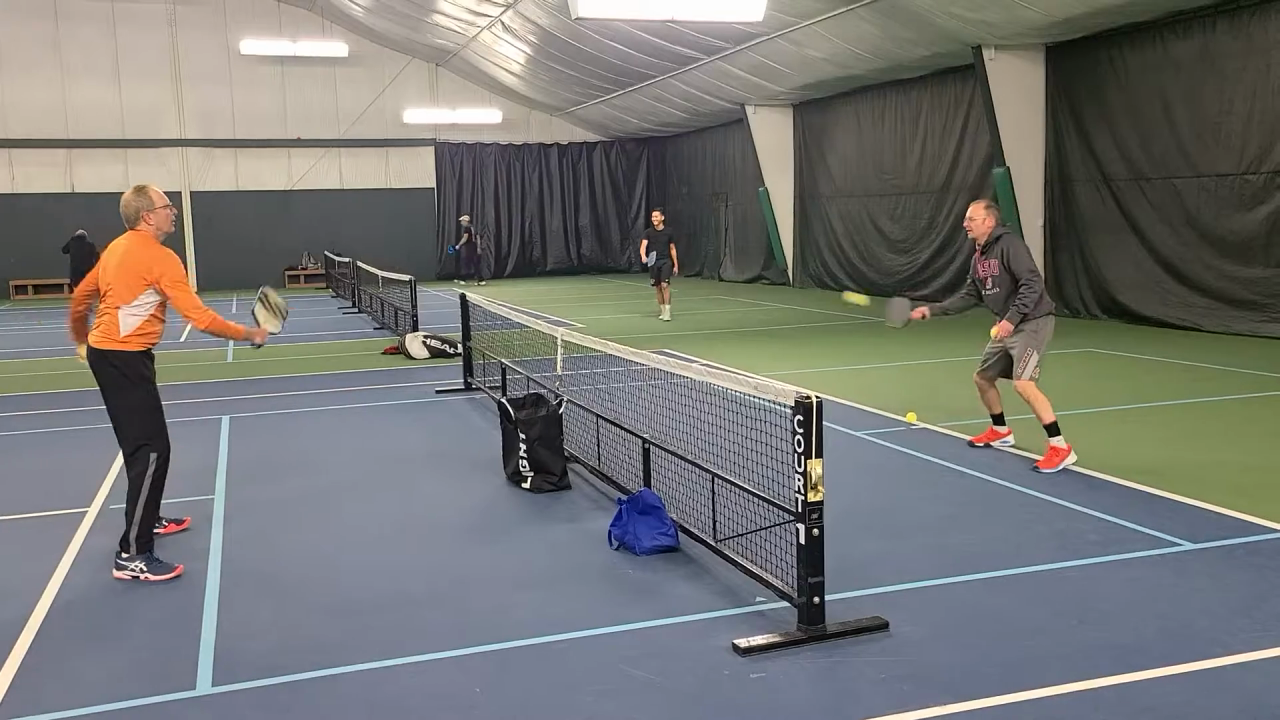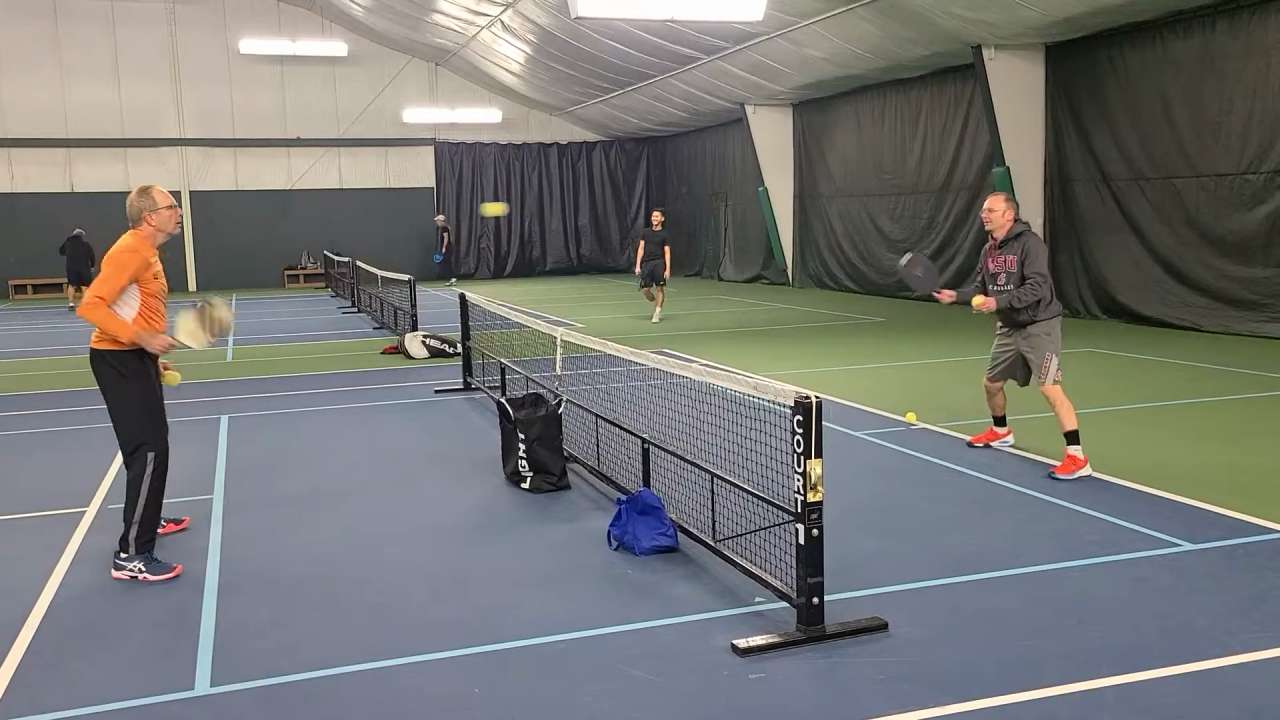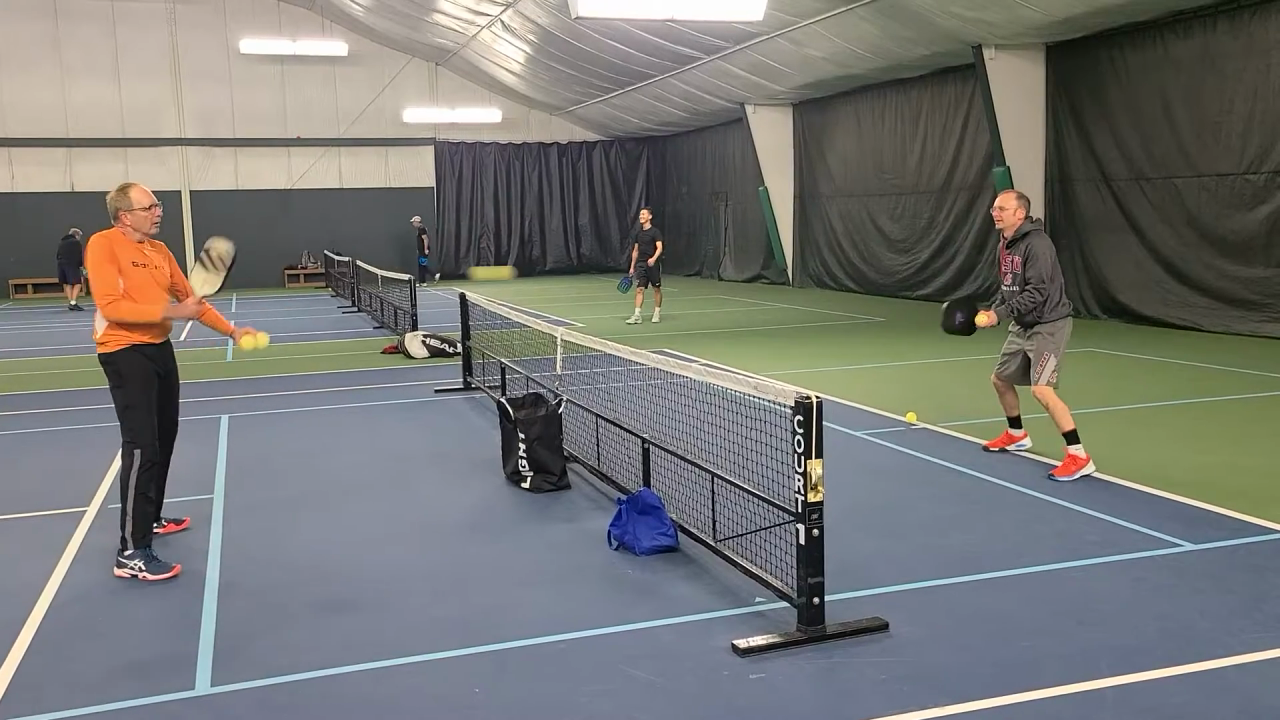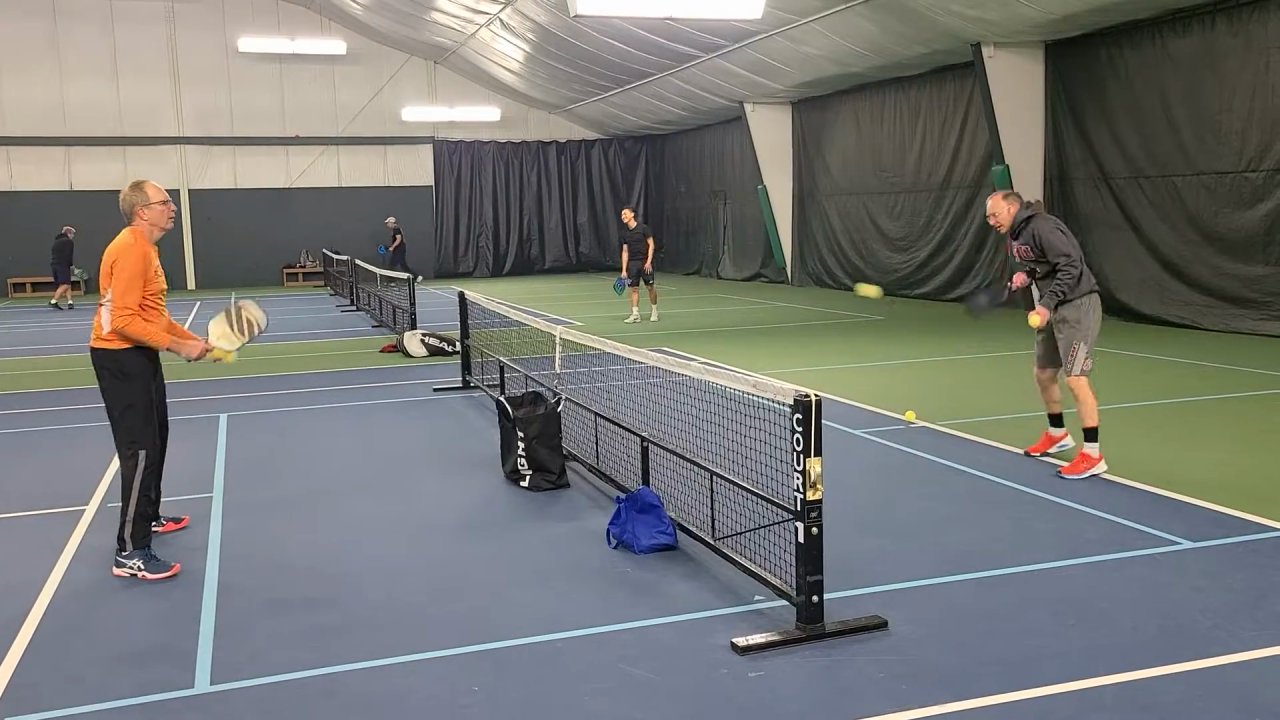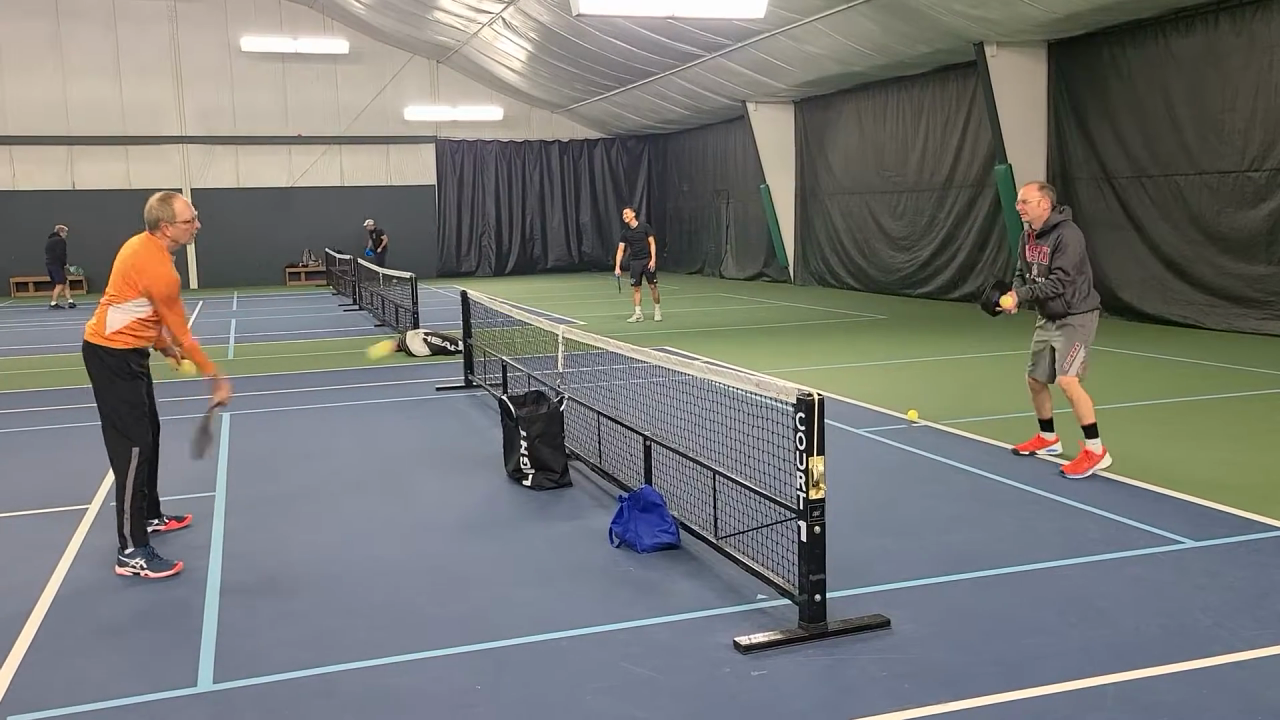
dt=0.4s
person 1, frame 1
left shoulder: (116, 248)
right shoulder: (160, 258)
left elbow: (81, 296)
right elbow: (199, 317)
left wrist: (81, 335)
right wrist: (248, 333)
left hip: (105, 352)
right hip: (125, 357)
left knee: (139, 444)
right knee: (151, 450)
left ankle: (147, 518)
right ankle: (132, 555)
person 1, frame 2
left shoulder: (143, 250)
right shoulder: (133, 252)
right elbow: (92, 306)
left wrist: (153, 357)
right wrist: (141, 339)
left hip: (134, 357)
right hip: (121, 358)
left knee: (152, 441)
right knee: (150, 449)
left ankle: (147, 519)
right ankle: (130, 555)
person 1, frame 3
left shoulder: (158, 250)
right shoulder: (103, 243)
left elbow: (189, 298)
right elbow: (112, 307)
left wrist: (231, 330)
right wrist: (172, 312)
left hip: (159, 351)
right hip: (125, 354)
left knee: (164, 438)
right knee: (142, 446)
left ankle: (150, 517)
right ankle: (132, 553)
person 1, frame 4
left shoulder: (145, 248)
right shoulder: (132, 249)
right elbow: (124, 320)
left wrist: (190, 338)
right wrist: (178, 346)
left hip: (139, 353)
right hip: (120, 355)
left knee: (156, 437)
right knee: (140, 447)
left ankle: (148, 516)
right ankle: (130, 552)
person 1, frame 5
left shoulder: (141, 244)
right shoulder: (159, 270)
right elbow: (182, 334)
left wrist: (164, 343)
right wrist: (217, 378)
left hip: (125, 350)
right hip: (112, 354)
left knee: (148, 433)
right knee: (133, 445)
left ankle: (149, 516)
right ankle: (133, 552)
person 2, frame 1
left shoulder: (1010, 245)
right shoulder: (979, 256)
left elbow: (1032, 284)
right elbow: (970, 296)
left wrist: (1012, 318)
right wrist: (930, 310)
left hip: (1034, 323)
right hip: (1007, 326)
left knee: (1023, 384)
right knee: (983, 378)
left ankle: (1060, 447)
right ankle: (1001, 431)
person 2, frame 2
left shoulder: (1030, 243)
right shoulder: (988, 251)
left elbow: (1036, 287)
right elbow: (981, 290)
left wrist: (999, 301)
right wrist: (955, 295)
left hip: (1041, 325)
right hip: (1010, 328)
left knee: (1050, 388)
right knee: (991, 383)
left ankle: (1077, 457)
right ankle: (1000, 431)
person 2, frame 3
left shoulder: (1036, 243)
right shoulder: (1004, 246)
left elbow: (1037, 292)
left wrist: (1000, 313)
right wrist: (993, 310)
left hip: (1049, 326)
right hip: (1022, 326)
left knee: (1041, 390)
right knee: (1001, 380)
left ankle: (1078, 456)
right ankle: (1016, 435)
person 2, frame 4
left shoulder: (1039, 226)
right shoulder: (1018, 233)
left elbow: (1070, 265)
left wrist: (1046, 303)
right wrist: (1024, 274)
left hip: (1078, 305)
right hip: (1058, 308)
left knee: (1076, 379)
right knee: (1043, 373)
left ankle: (1092, 454)
right ankle: (1057, 435)
person 2, frame 5
left shoulder: (1067, 234)
right shoulder: (1028, 236)
left elbow: (1060, 282)
right elbow: (1023, 274)
left wrist: (1021, 295)
right wrist: (1014, 294)
left hip: (1076, 318)
right hip: (1048, 319)
left knee: (1067, 382)
right knee: (1035, 381)
left ankle: (1095, 450)
right ankle: (1048, 438)
